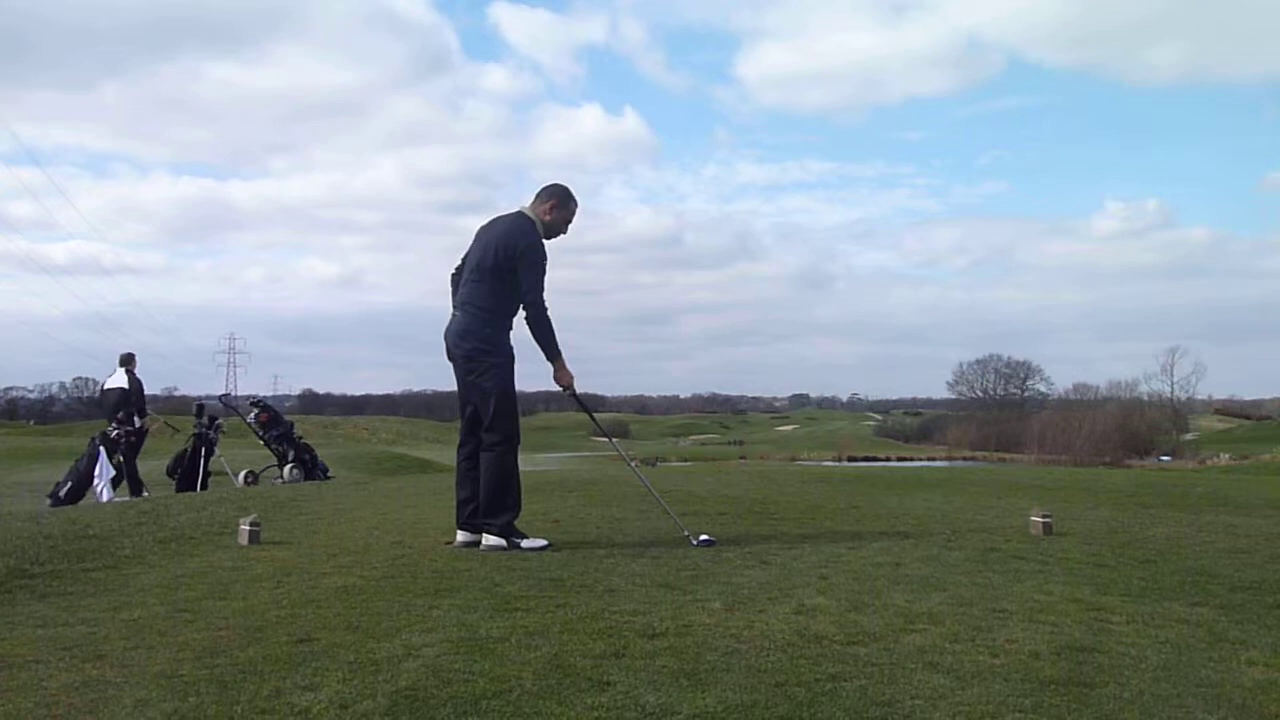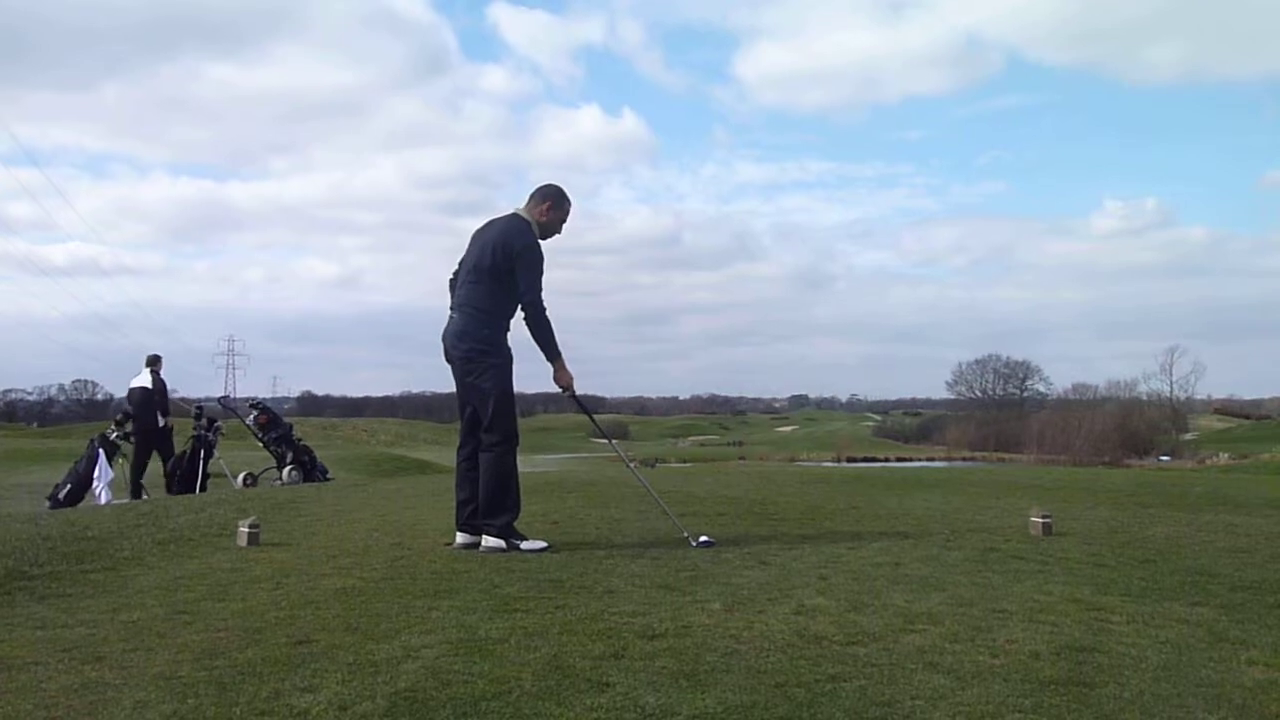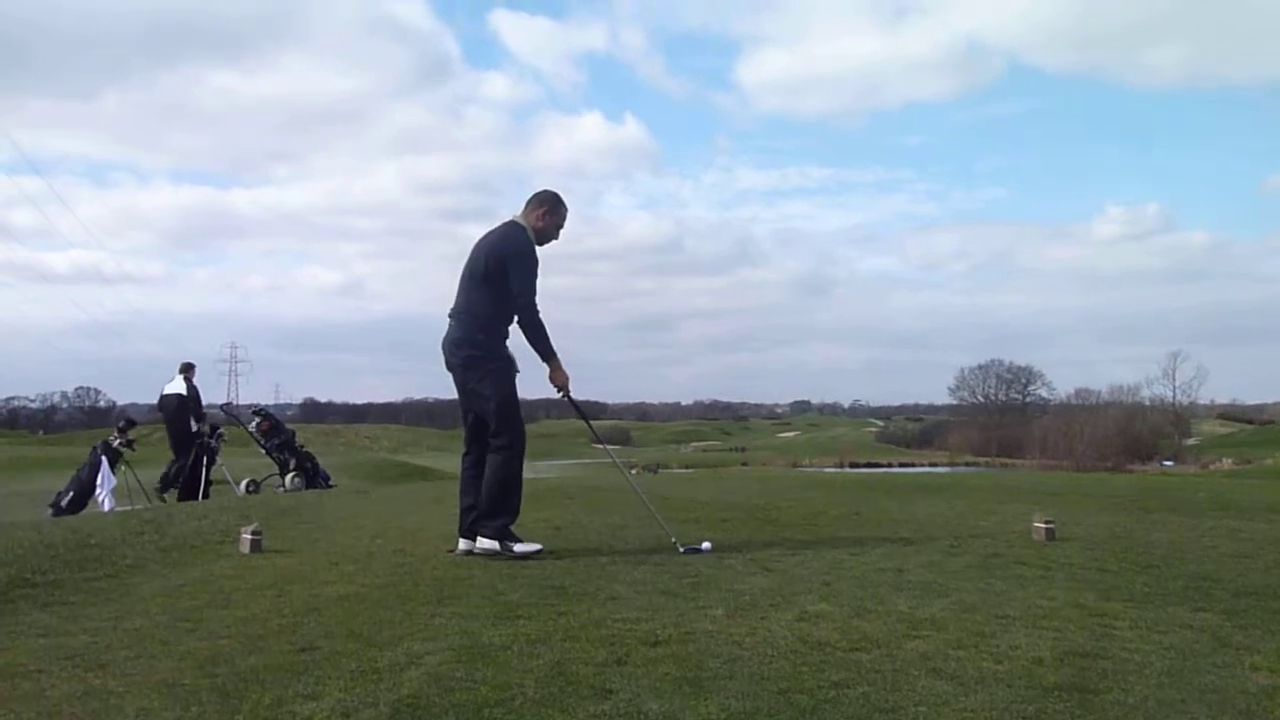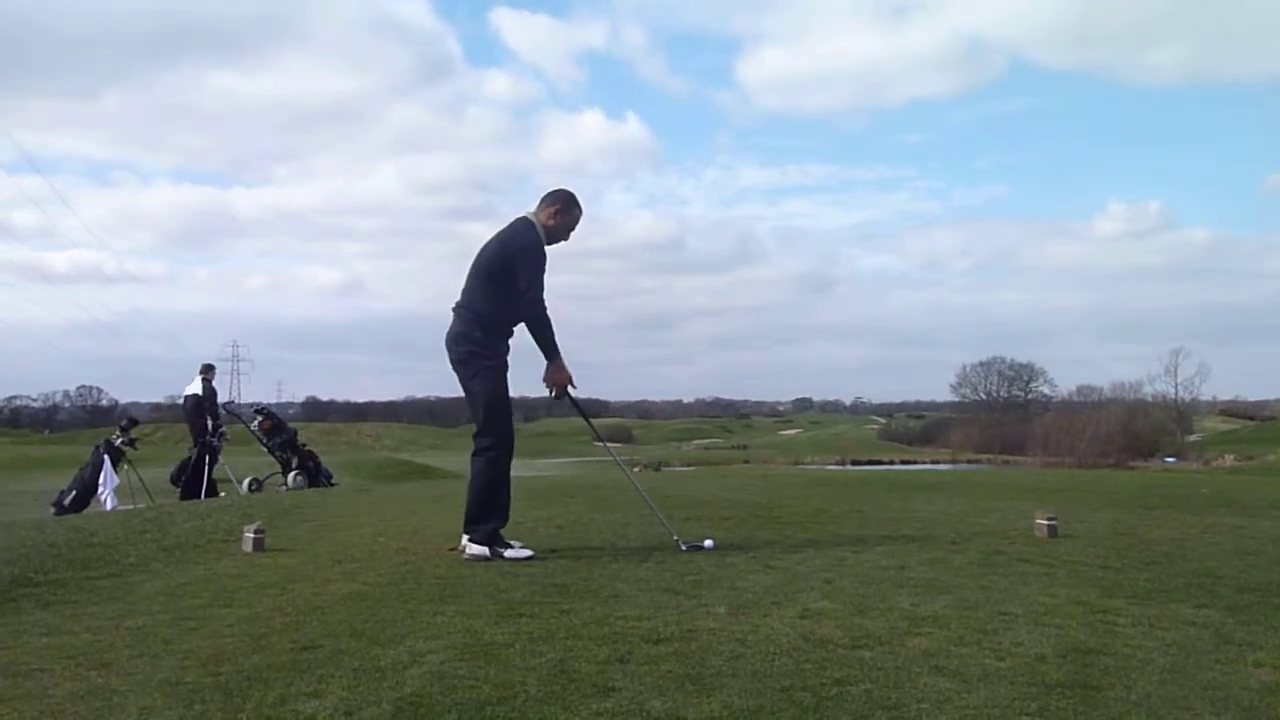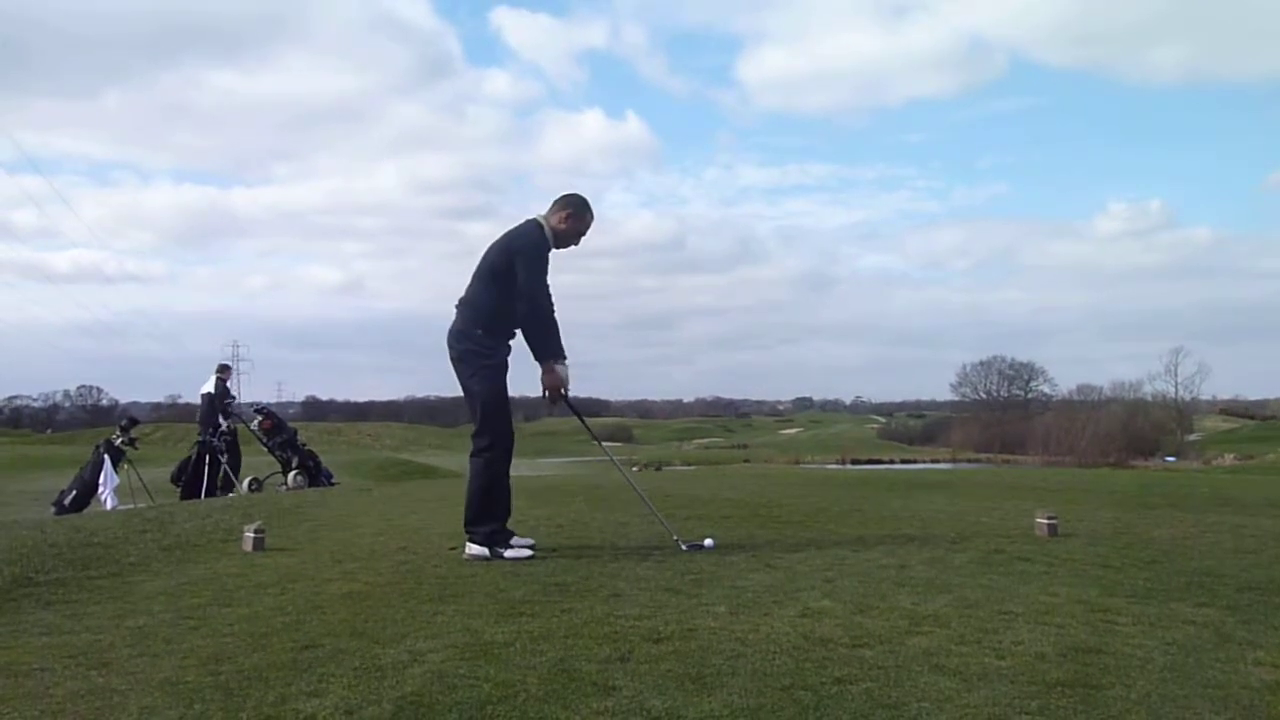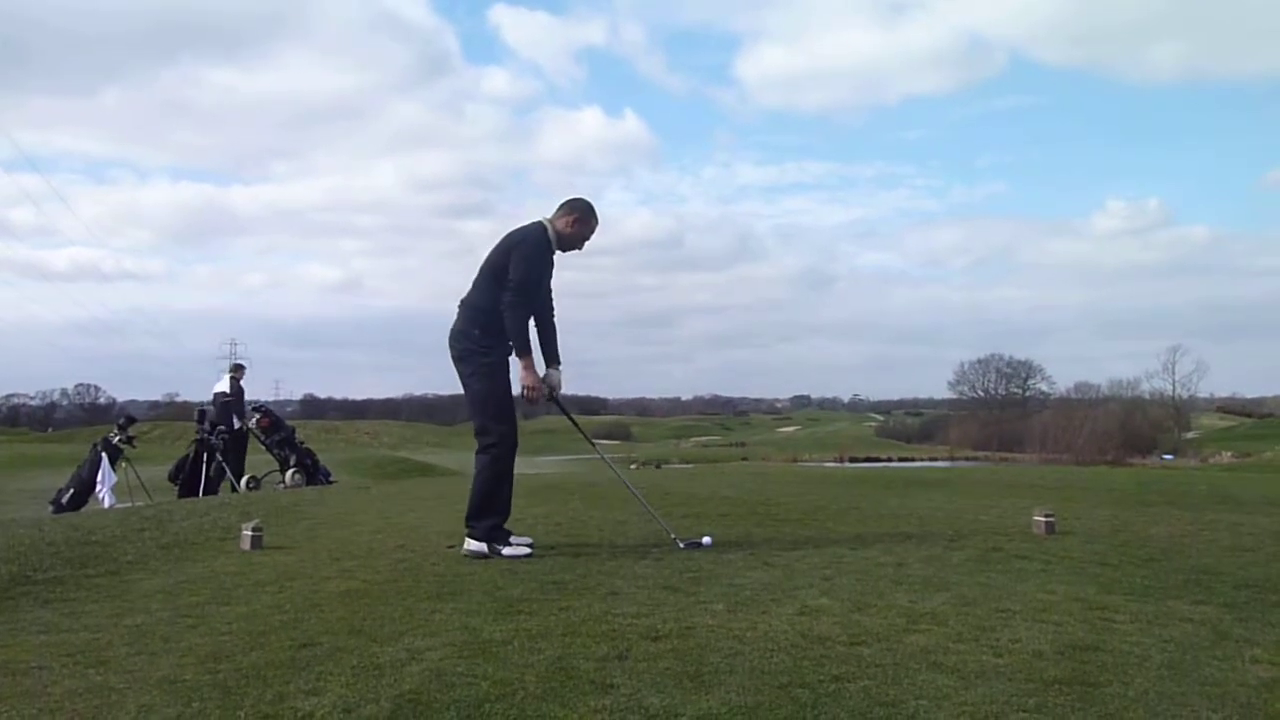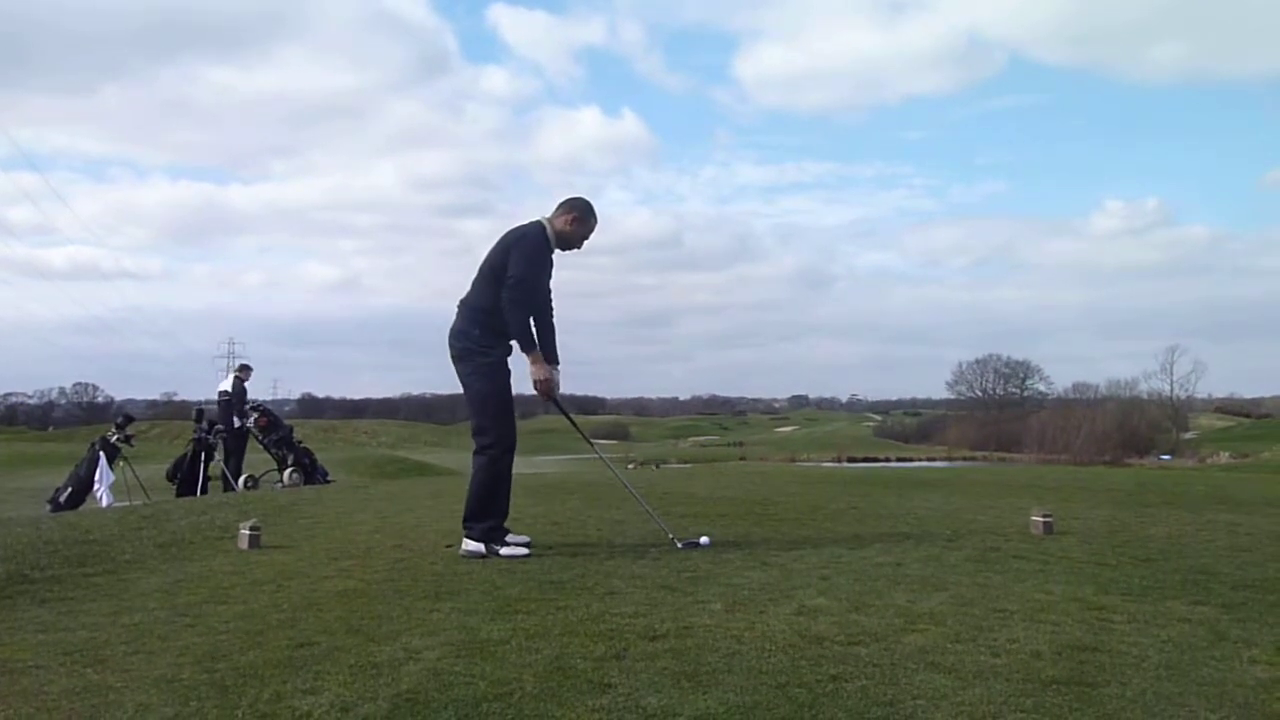
dt=0.4s
person 1, frame 1
left shoulder: (496, 226)
right shoulder: (528, 240)
left elbow: (458, 275)
right elbow: (534, 308)
right wrist: (557, 363)
left hip: (462, 337)
right hip: (485, 342)
left knee: (474, 433)
right knee: (500, 434)
left ankle: (470, 524)
right ankle: (498, 528)
person 1, frame 2
left shoulder: (492, 229)
right shoulder: (524, 242)
left elbow: (457, 279)
right elbow: (533, 308)
right wrist: (558, 363)
left hip: (460, 337)
right hip: (483, 343)
left knee: (474, 434)
right knee: (499, 436)
left ankle: (470, 526)
right ankle: (498, 530)
person 1, frame 3
left shoulder: (497, 238)
right shoulder: (519, 247)
right elbow: (526, 310)
left wrist: (501, 349)
right wrist: (553, 363)
left hip: (463, 344)
right hip: (480, 349)
left knee: (480, 441)
right knee: (507, 438)
left ankle: (472, 532)
right ankle: (494, 531)
person 1, frame 4
left shoulder: (516, 237)
right shoulder: (527, 243)
left elbow: (524, 306)
right elbow: (532, 308)
left wrist: (552, 357)
right wrist: (556, 362)
left hip: (472, 342)
right hip: (479, 346)
left knee: (492, 438)
right knee: (496, 440)
left ankle: (476, 529)
right ankle: (483, 537)
person 1, frame 5
left shoulder: (529, 241)
right shoulder: (531, 242)
left elbow: (541, 308)
right elbow: (528, 309)
left wrist: (558, 362)
right wrist: (547, 366)
left hip: (480, 344)
right hip: (478, 344)
left knee: (499, 438)
right knee: (493, 439)
left ankle: (493, 529)
right ankle: (482, 538)
person 1, frame 6
left shoulder: (540, 250)
right shoulder: (532, 242)
left elbow: (543, 313)
right elbow: (513, 303)
left wrist: (553, 367)
right wrist: (527, 365)
left hip: (485, 344)
right hip: (477, 343)
left knee: (502, 438)
right knee: (498, 437)
left ankle: (491, 528)
right ankle: (480, 533)
person 1, frame 7
left shoulder: (539, 249)
right shoulder: (531, 240)
left elbow: (541, 311)
right elbow: (513, 300)
left wrist: (551, 366)
right wrist: (535, 359)
left hip: (485, 344)
right hip: (477, 343)
left knee: (503, 438)
right knee: (494, 438)
left ankle: (490, 527)
right ankle: (478, 535)
